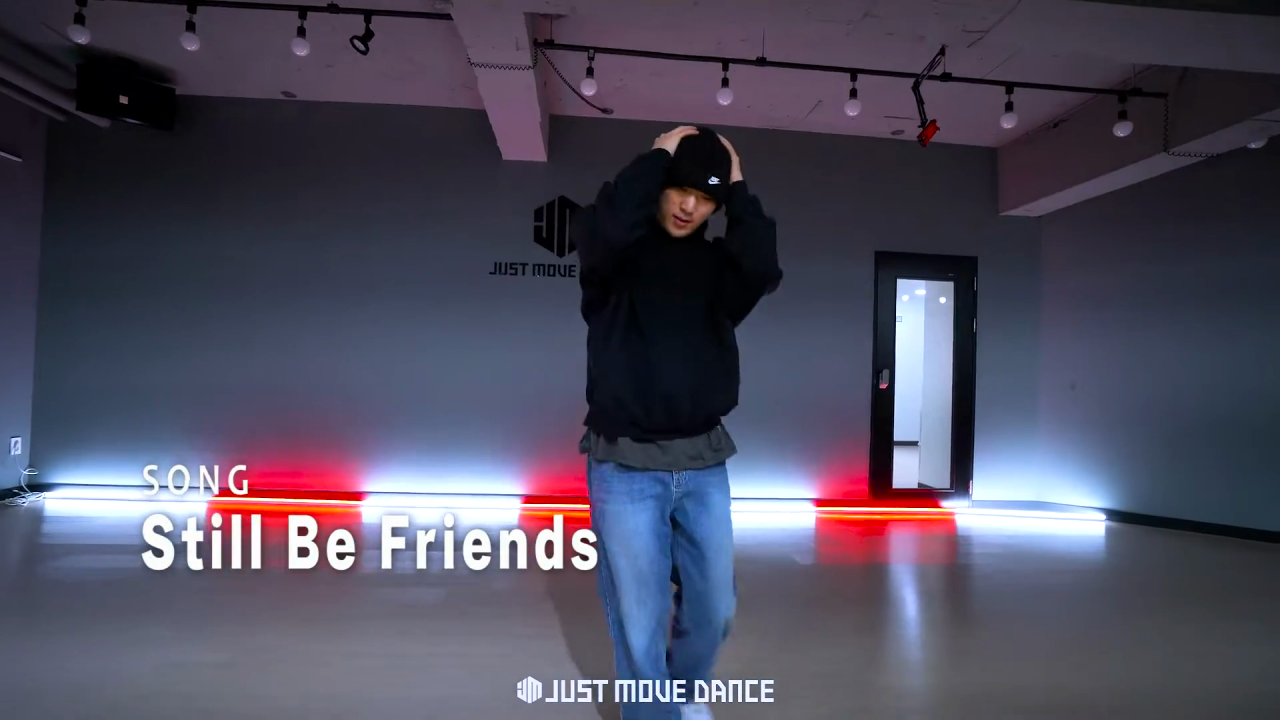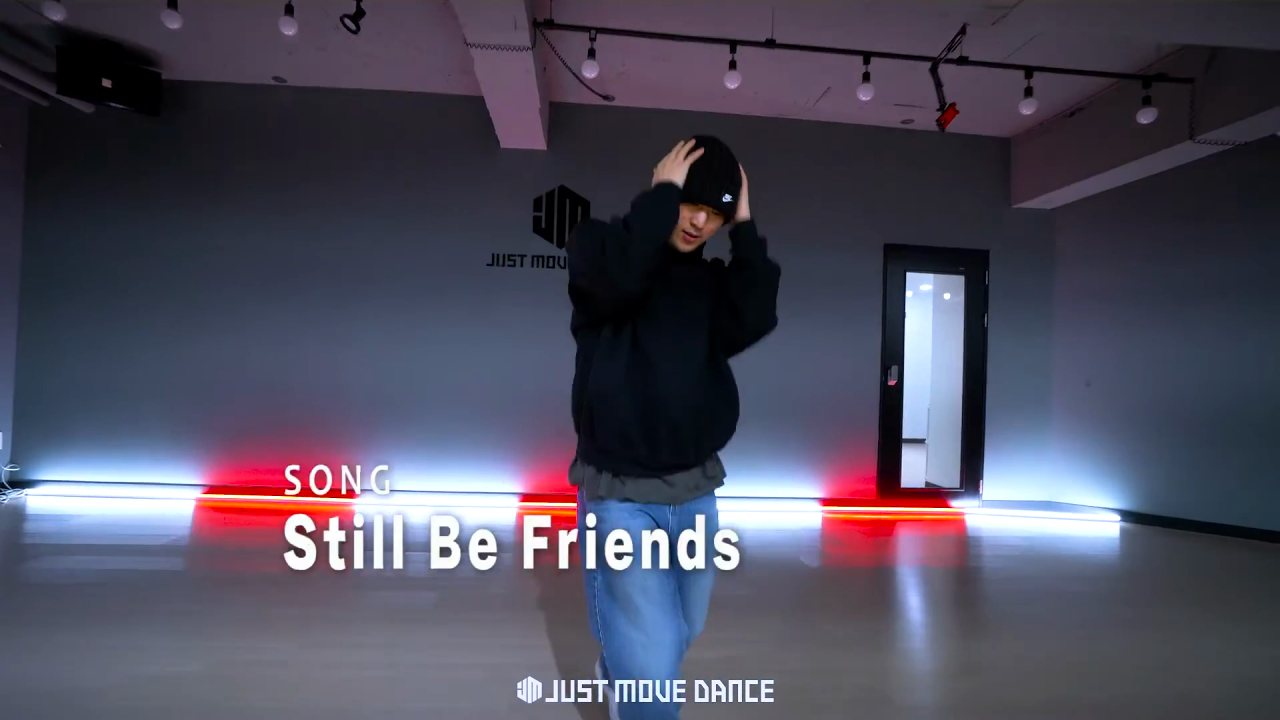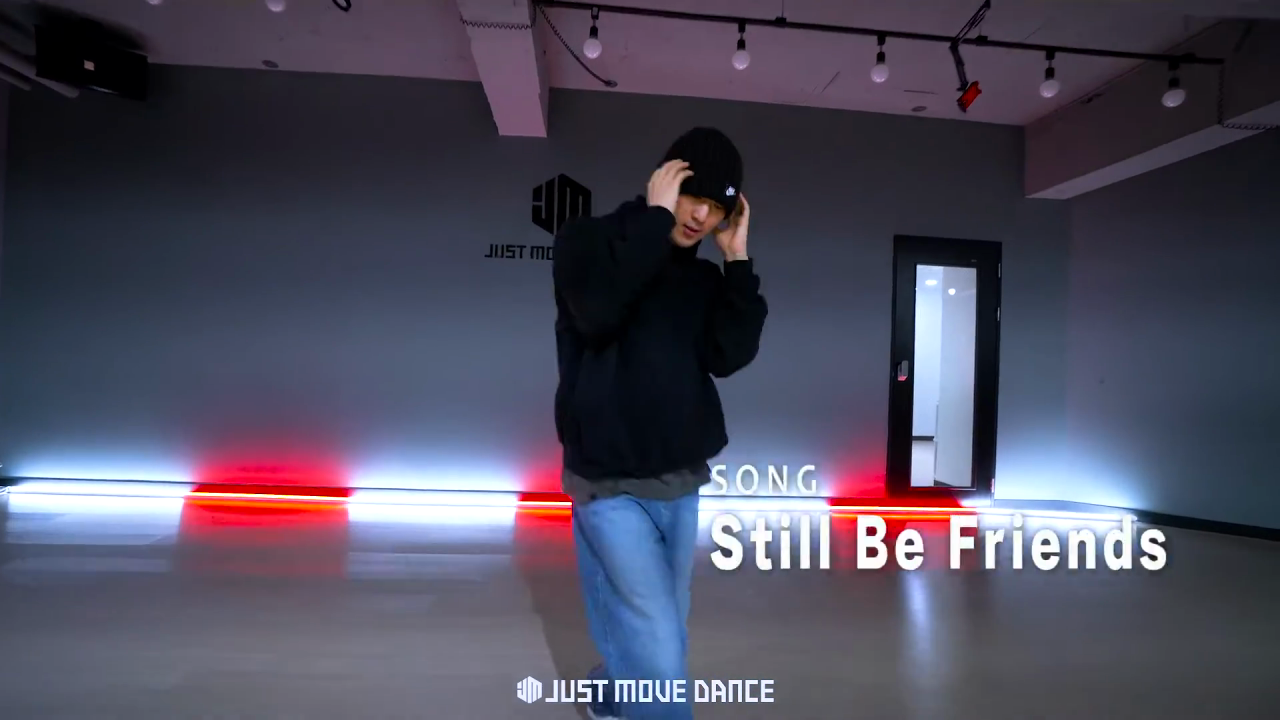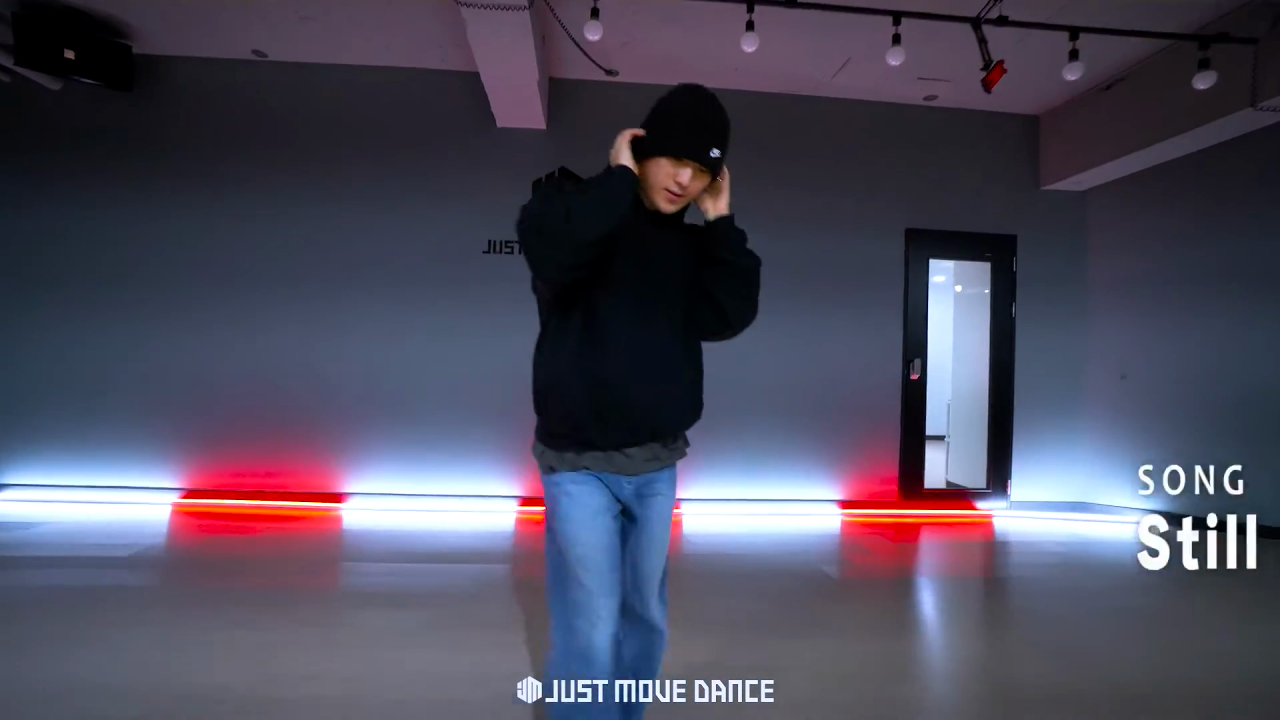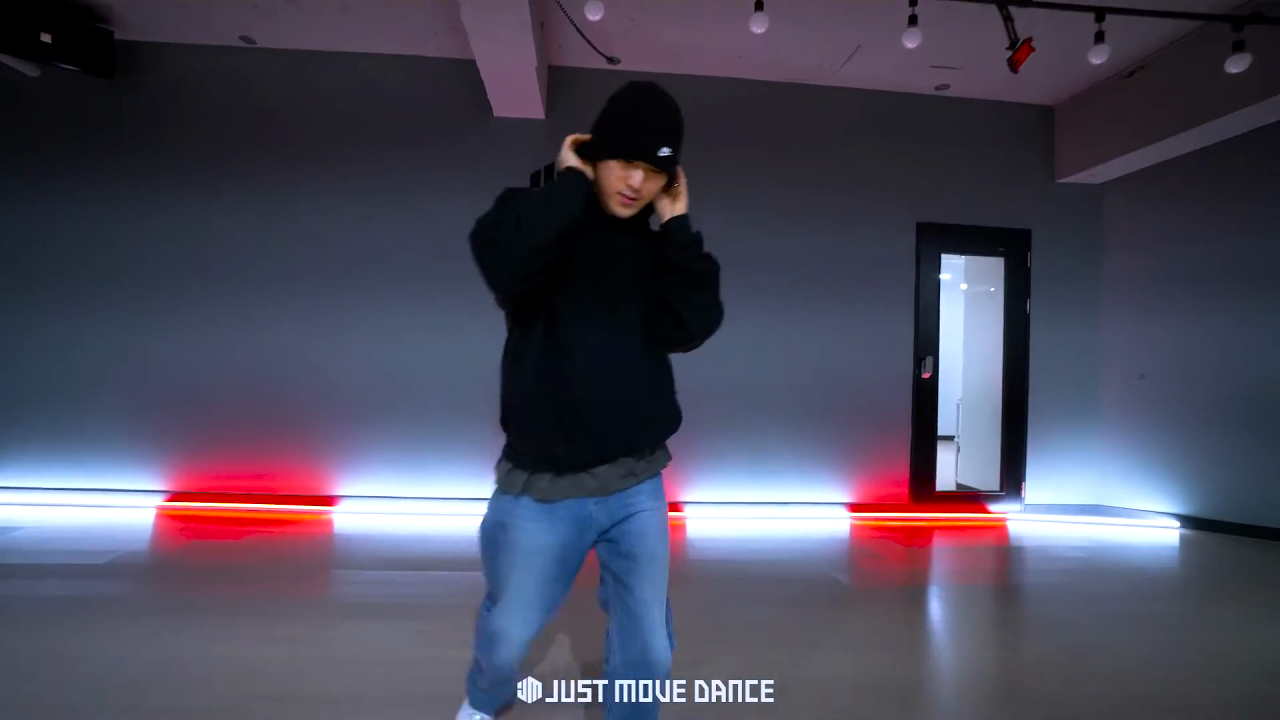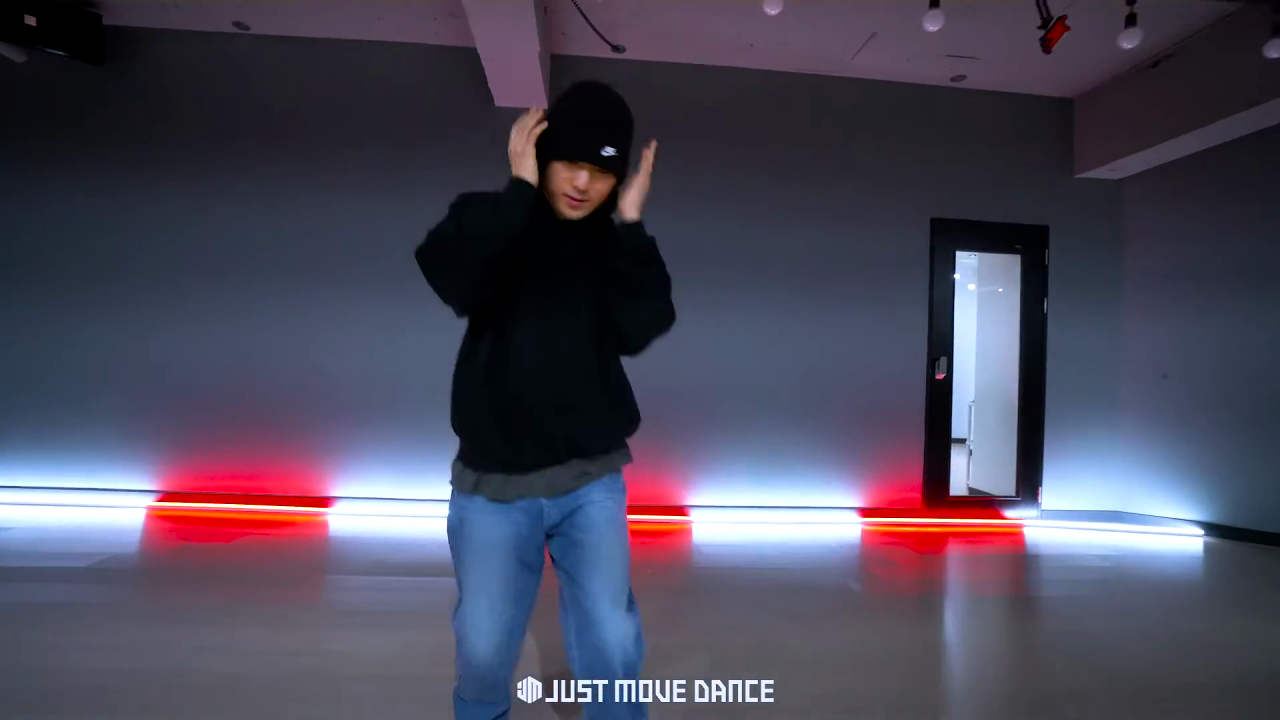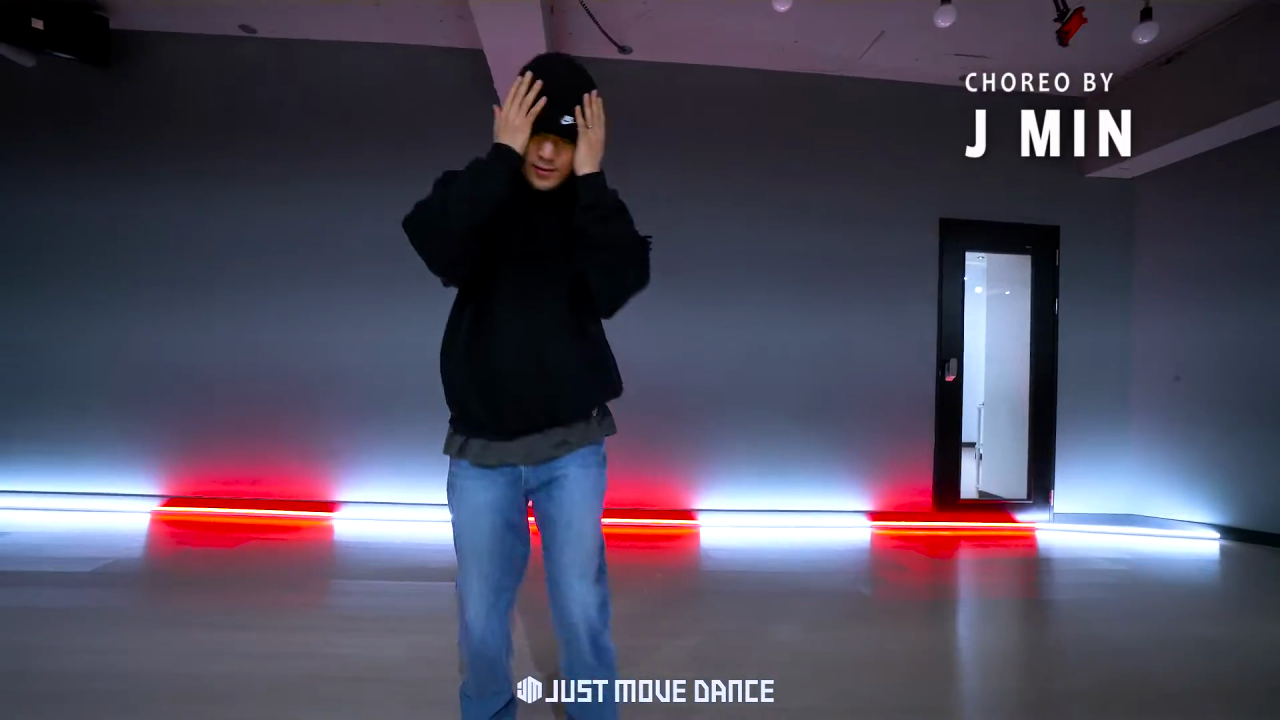
dt=0.2s
person 1, frame 1
left shoulder: (716, 262)
right shoulder: (612, 248)
left elbow: (763, 270)
right elbow: (607, 227)
left wrist: (738, 188)
right wrist: (658, 156)
left hip: (703, 458)
right hip: (624, 463)
left knee: (714, 609)
right knee: (640, 620)
person 1, frame 2
left shoulder: (713, 279)
right shoulder: (601, 244)
left elbow: (752, 324)
right elbow: (617, 274)
left wrist: (745, 227)
right wrist: (662, 190)
left hip: (695, 486)
right hip: (620, 491)
left knee: (679, 635)
right knee: (652, 652)
person 1, frame 3
left shoulder: (703, 278)
right shoulder: (592, 242)
left elbow: (729, 355)
right elbow: (597, 307)
left wrist: (738, 259)
right wrist: (656, 215)
left hip: (681, 486)
right hip: (610, 488)
left knee: (662, 638)
right knee: (655, 647)
person 1, frame 4
left shoulder: (694, 246)
right shoulder: (574, 210)
left elbow: (727, 318)
right elbow: (553, 256)
left wrist: (722, 219)
right wrist: (619, 178)
left hip: (656, 462)
right hip: (576, 461)
left knee: (644, 615)
right knee: (591, 630)
person 1, frame 5
left shoulder: (659, 251)
right shoulder: (535, 217)
left elbow: (690, 328)
right elbow: (506, 266)
left wrist: (679, 223)
right wrist: (568, 180)
left hip: (636, 483)
right hip: (540, 483)
left knee: (649, 648)
right knee: (509, 632)
person 1, frame 6
left shoulder: (618, 249)
right shoulder: (489, 225)
left elbow: (637, 331)
right elbow: (451, 281)
left wrist: (631, 221)
right wrist: (517, 189)
left hip: (591, 480)
right hip: (491, 482)
left knee: (612, 637)
right knee: (484, 641)
person 1, frame 7
left shoulder: (601, 213)
right shoulder: (471, 195)
left elbow: (610, 290)
right elbow: (439, 252)
left wrist: (589, 178)
right wrist: (500, 155)
left hip: (572, 443)
right hip: (480, 449)
left knee: (578, 599)
right knee: (481, 610)
